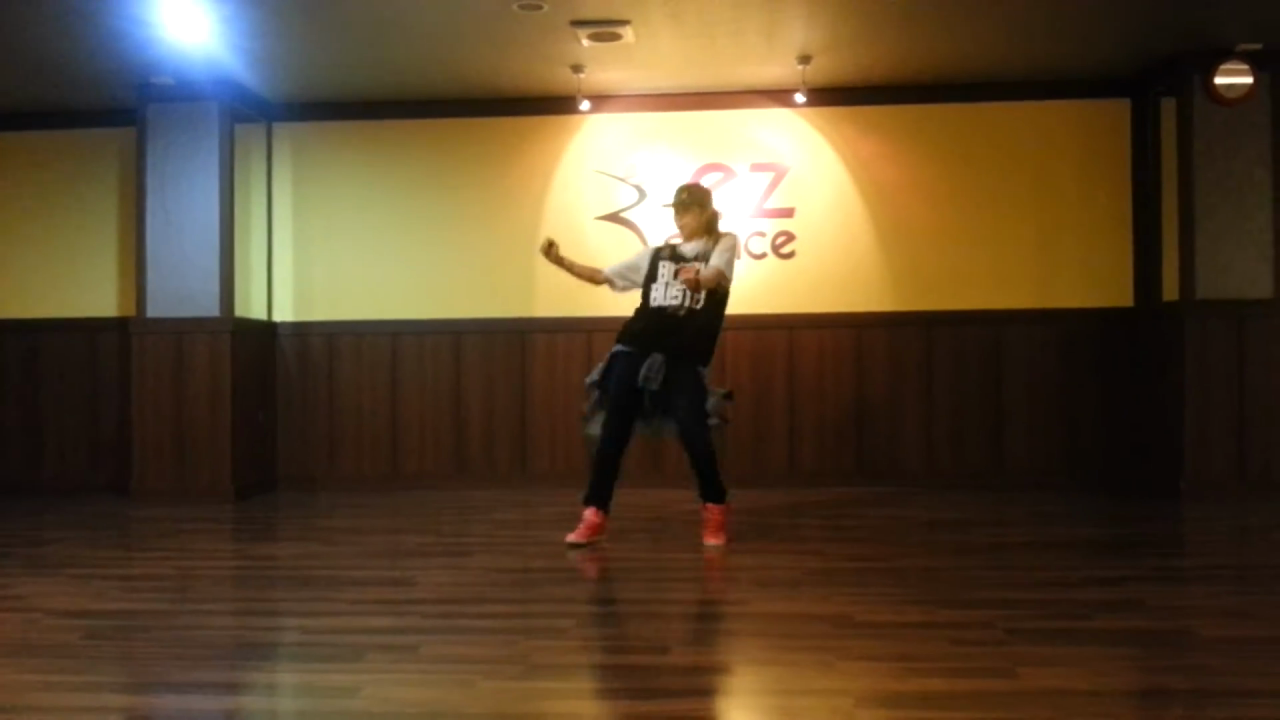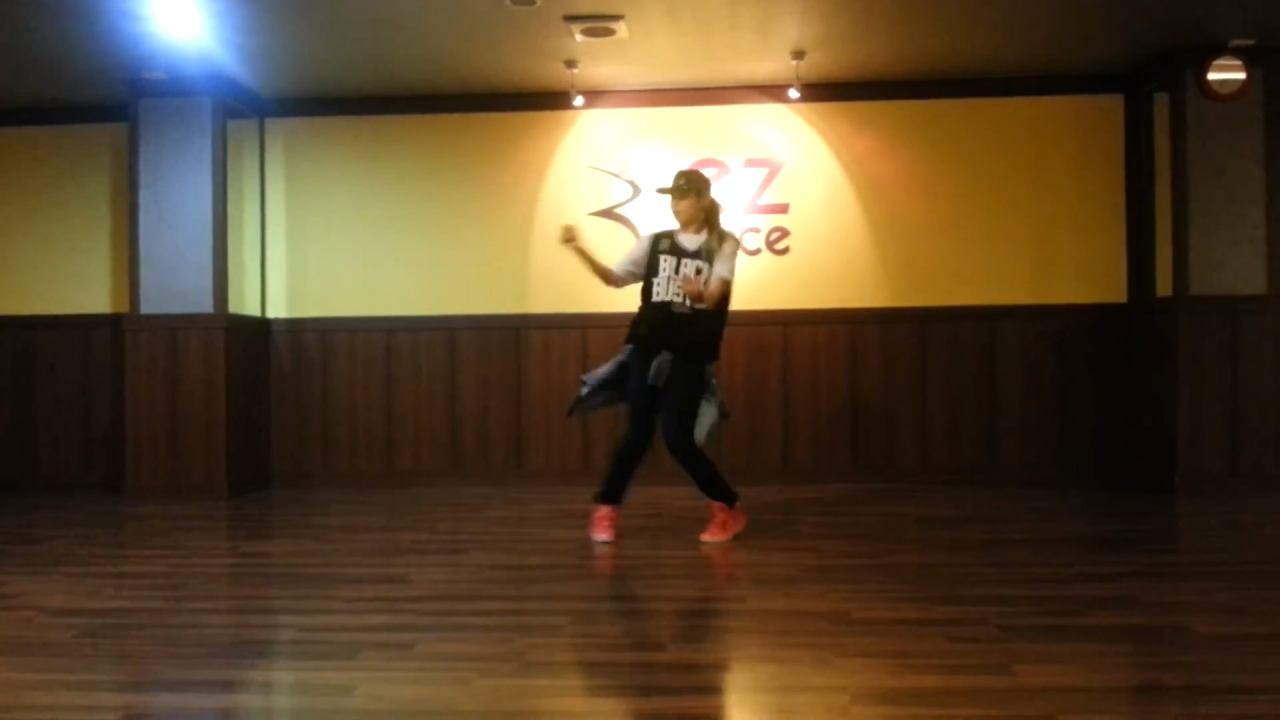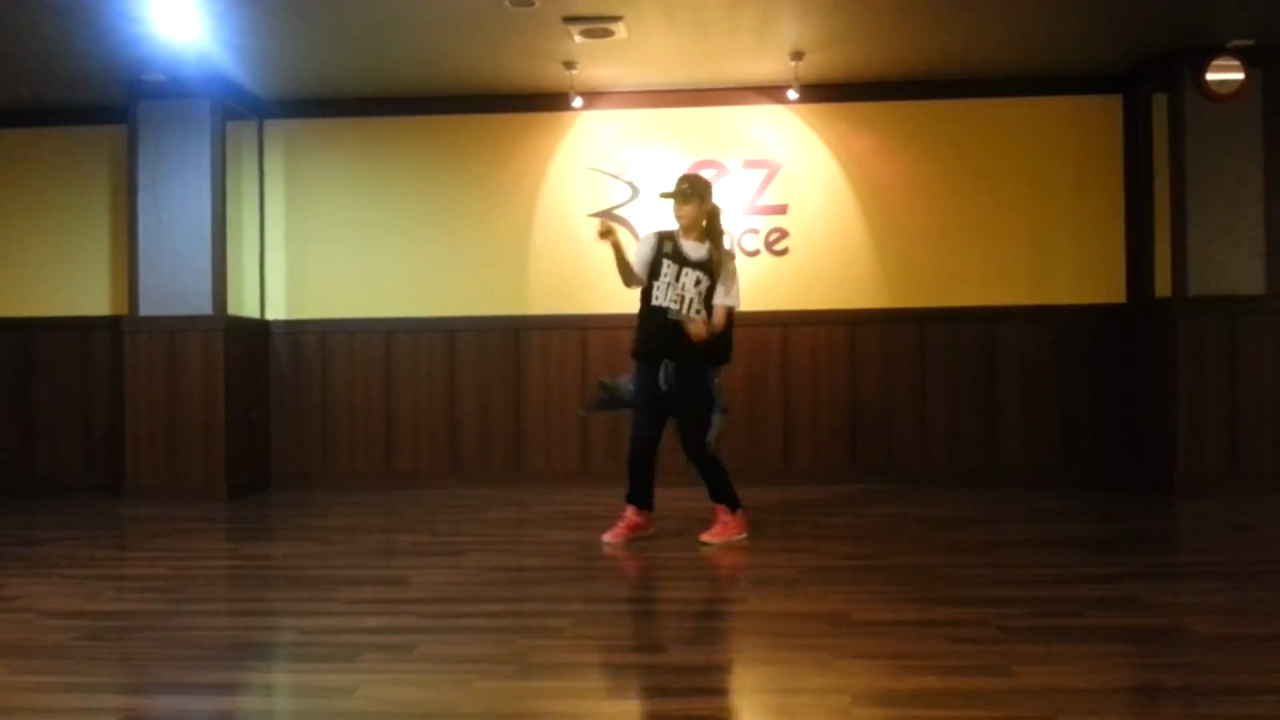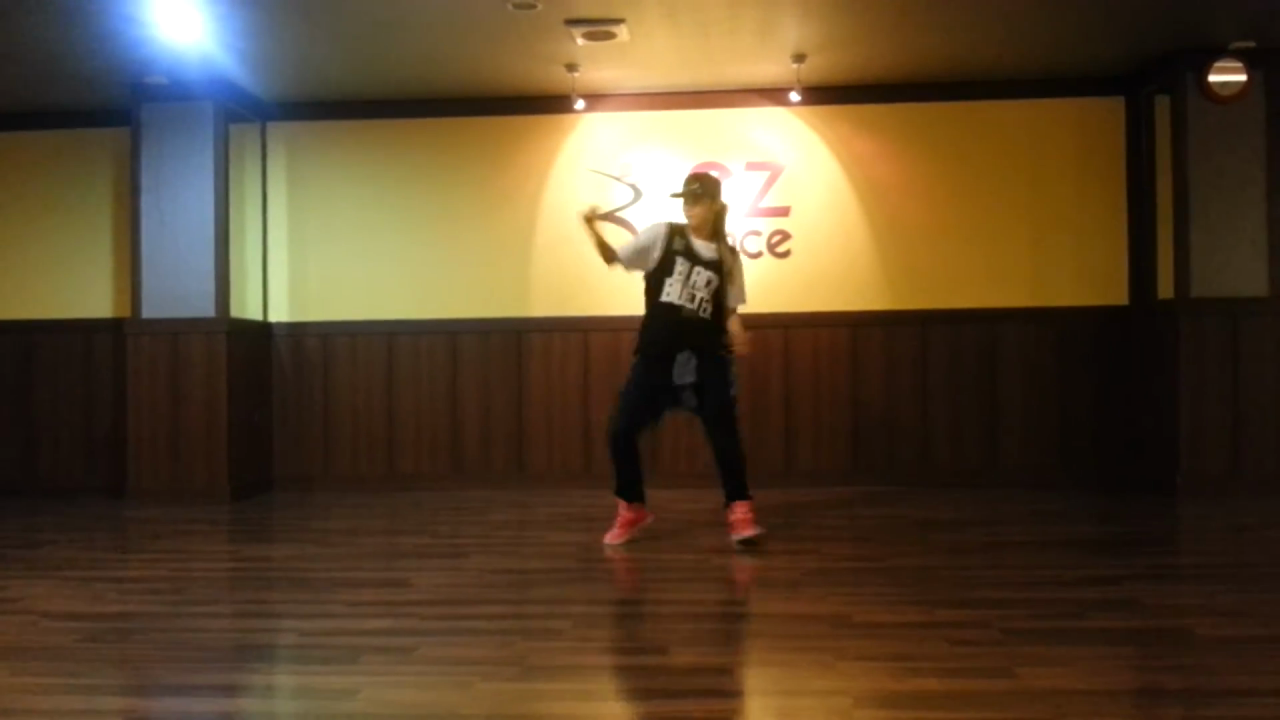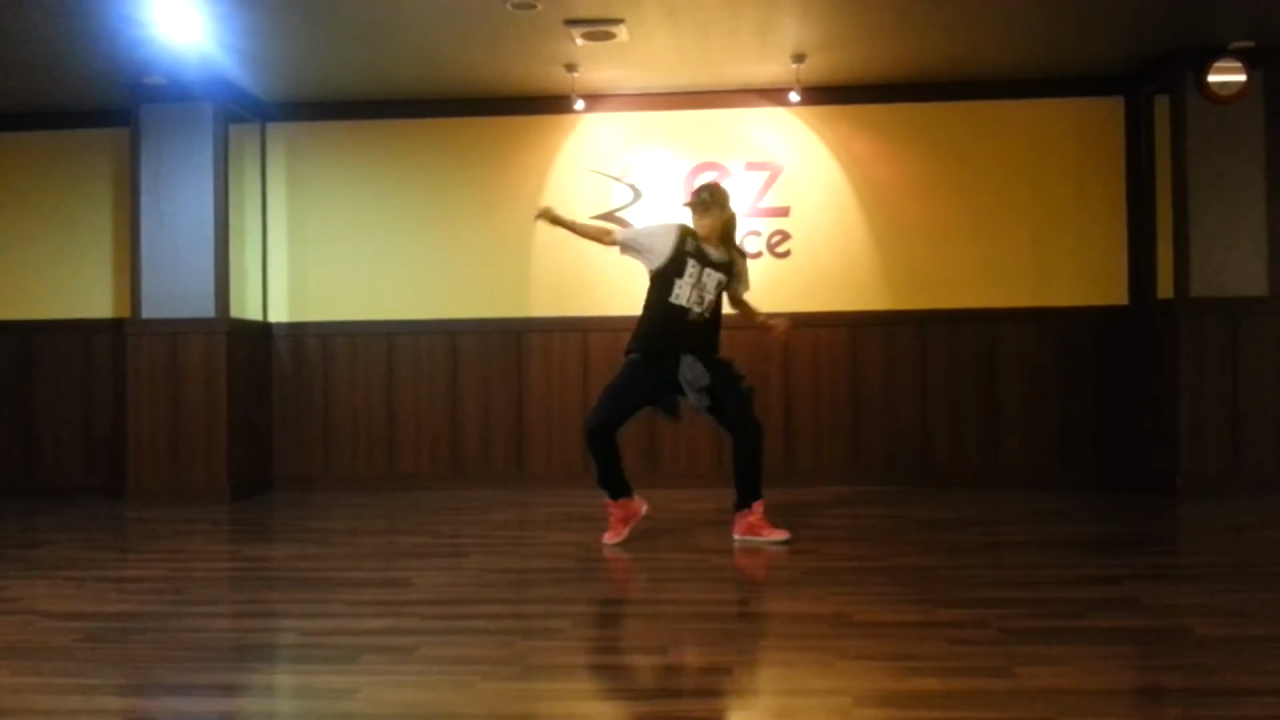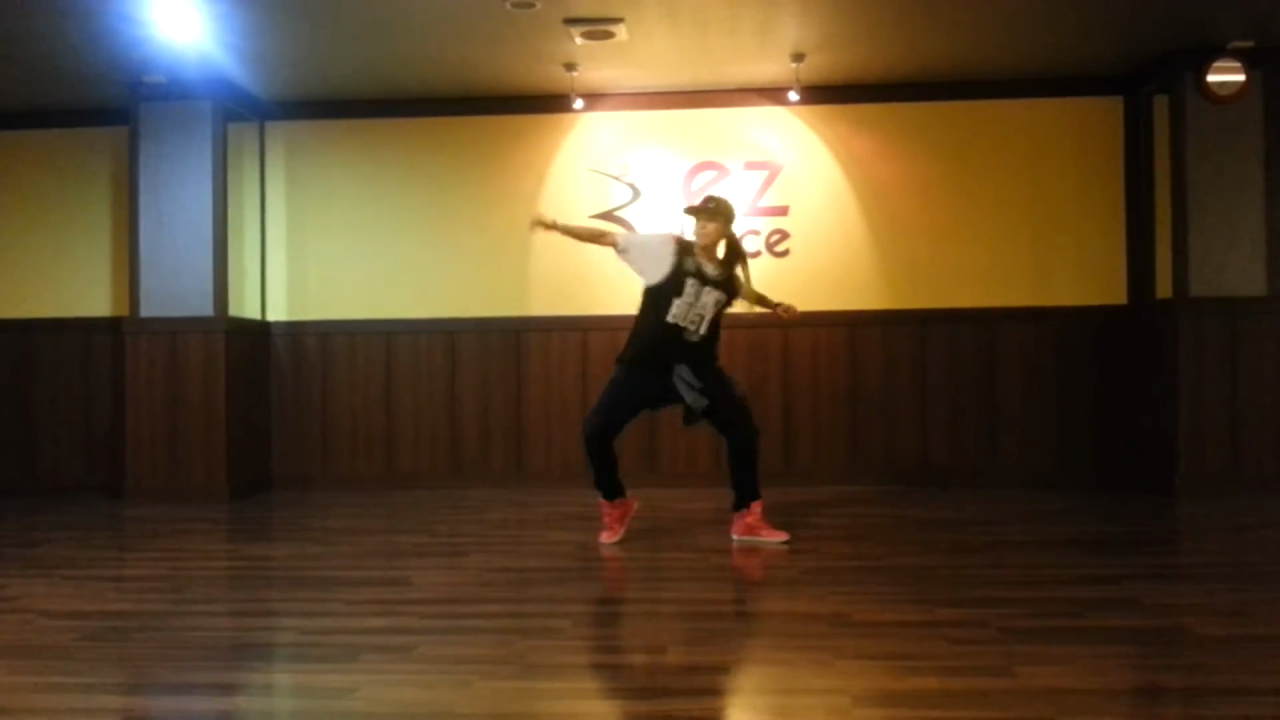
dt=0.1s
person 1, frame 1
left shoulder: (724, 244)
right shoulder: (656, 254)
left elbow: (715, 278)
right elbow: (603, 277)
left wrist: (697, 280)
right wrist: (560, 261)
left hip: (683, 362)
right hip: (635, 354)
left knee: (695, 437)
right knee: (613, 436)
left ankle: (715, 513)
right ankle: (595, 516)
person 1, frame 2
left shoulder: (723, 244)
right shoulder: (655, 242)
left elbow: (717, 292)
right elbow: (614, 279)
left wrist: (701, 289)
right wrist: (578, 249)
left hip: (688, 356)
right hip: (646, 350)
left knee: (677, 440)
right knee: (637, 434)
left ankle: (727, 509)
right ankle: (606, 510)
person 1, frame 3
left shoulder: (721, 258)
right shoulder: (656, 242)
left elbow: (721, 316)
right elbow: (630, 279)
left wrist: (706, 328)
right wrist: (614, 244)
left hip: (695, 362)
right hip: (652, 357)
left knee: (694, 443)
right knee: (644, 439)
left ankle: (731, 516)
right ankle: (637, 516)
person 1, frame 4
left shoulder: (727, 255)
right shoulder: (663, 235)
left elbow: (730, 306)
right elbow: (614, 257)
left wrist: (736, 331)
right wrist: (594, 232)
left hip: (706, 357)
right hip: (657, 354)
left knee: (723, 435)
right knee: (621, 431)
left ankle: (740, 515)
right ankle: (632, 511)
person 1, frame 5
left shoulder: (732, 260)
right shoulder: (671, 237)
right elbow: (609, 236)
left wrist: (762, 320)
right wrist: (559, 221)
left hip: (702, 359)
right hip: (652, 356)
left knee: (747, 429)
right knee: (597, 427)
left ankle: (750, 518)
right ankle: (623, 505)
person 1, frame 6
left shoulder: (728, 274)
right shoulder: (667, 248)
left elbow: (745, 294)
right elbow: (610, 238)
left wrist: (774, 306)
right wrist: (556, 226)
left hip: (695, 368)
right hip: (644, 364)
left knee: (743, 431)
right knee: (595, 433)
left ankle: (748, 518)
right ankle: (616, 507)
